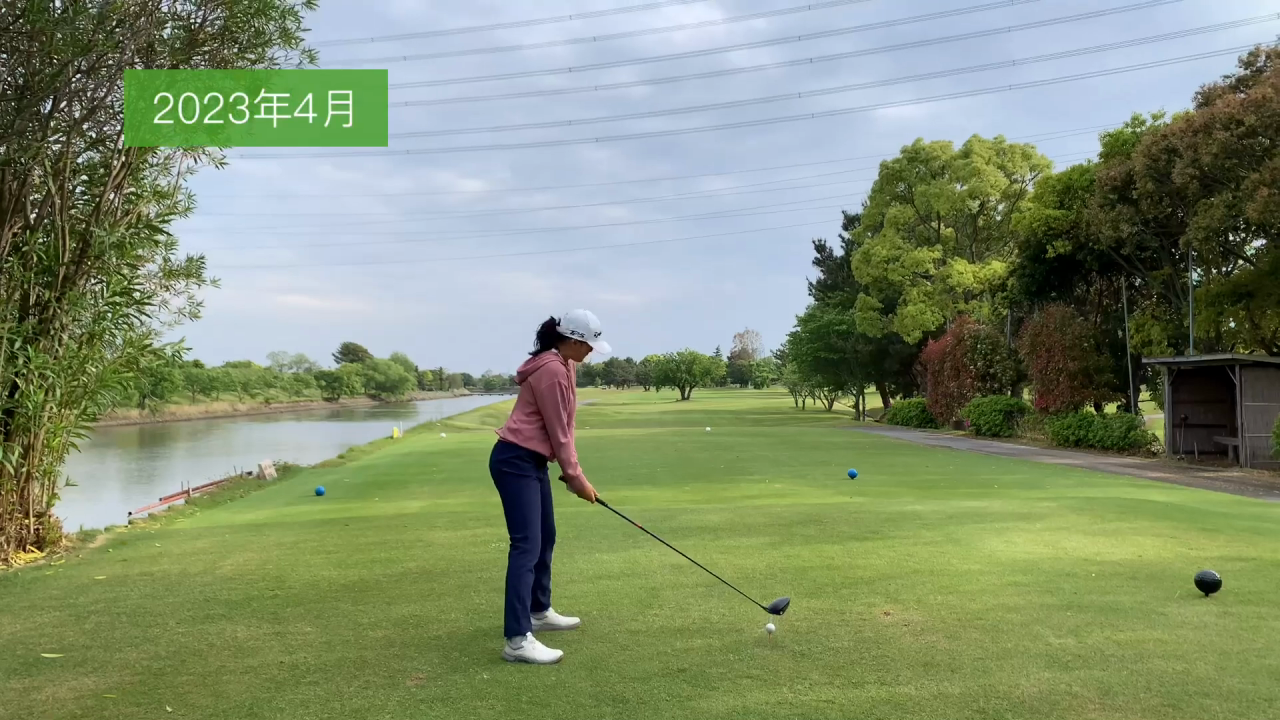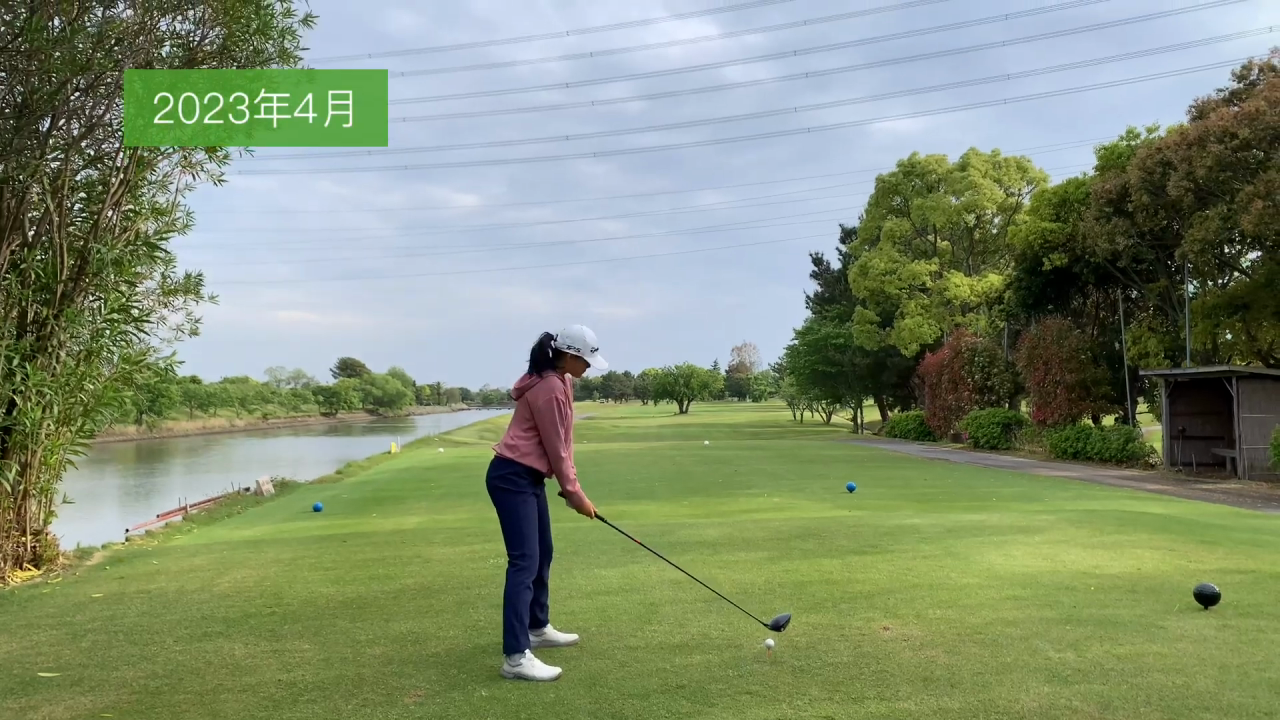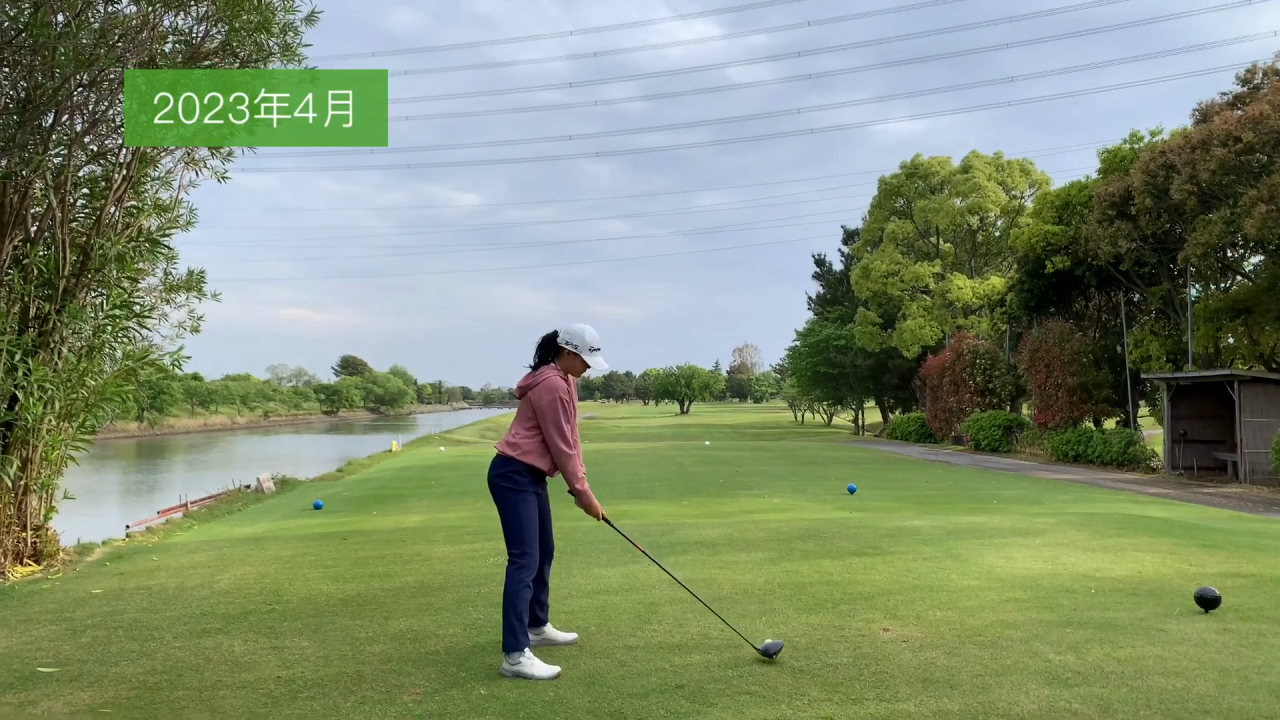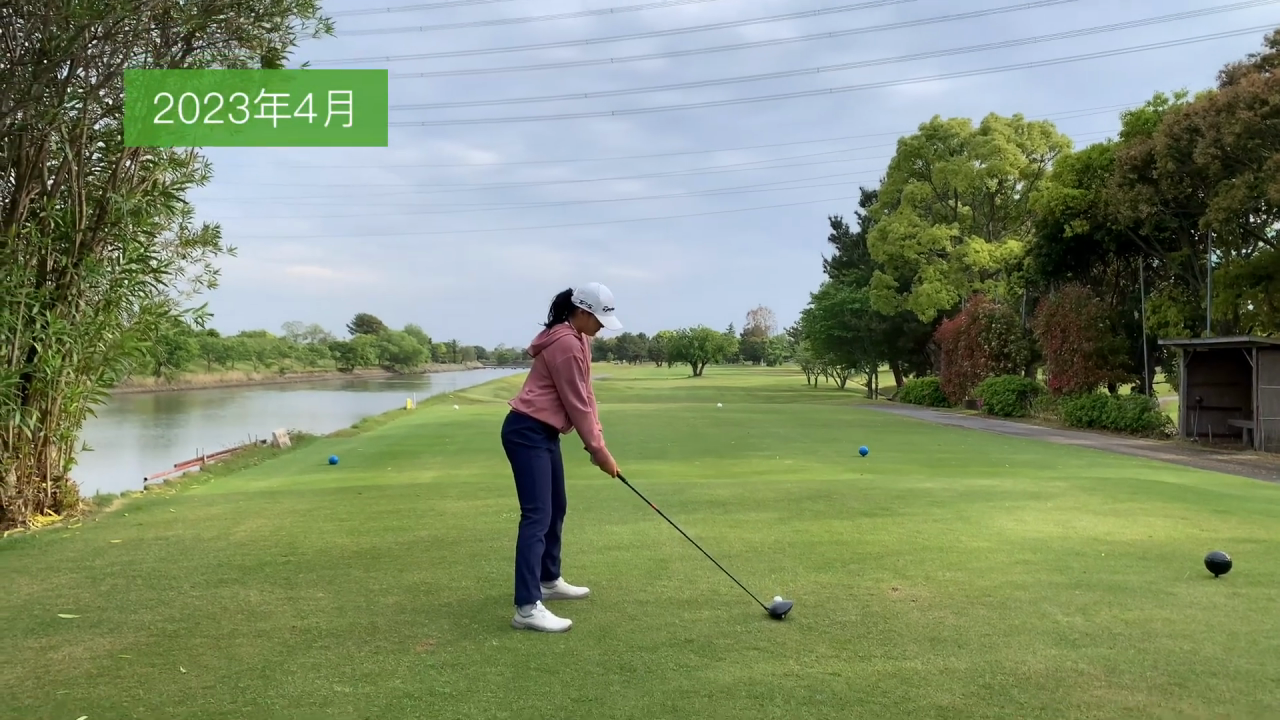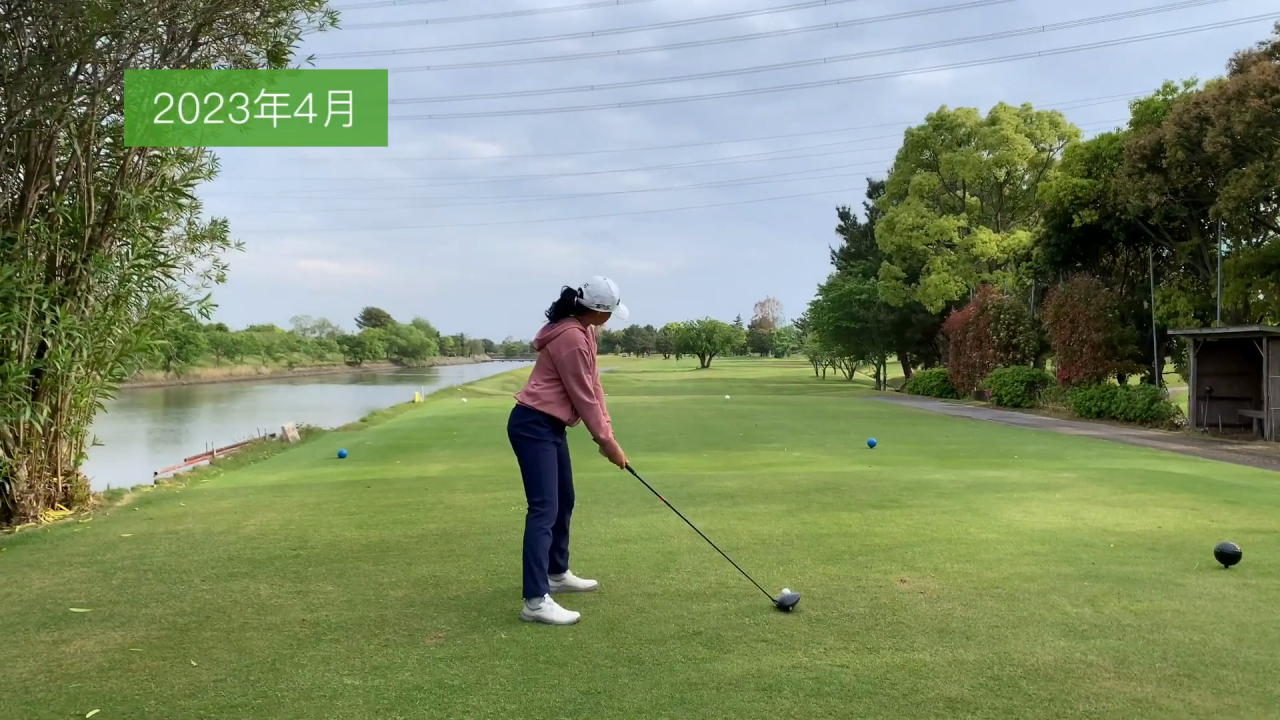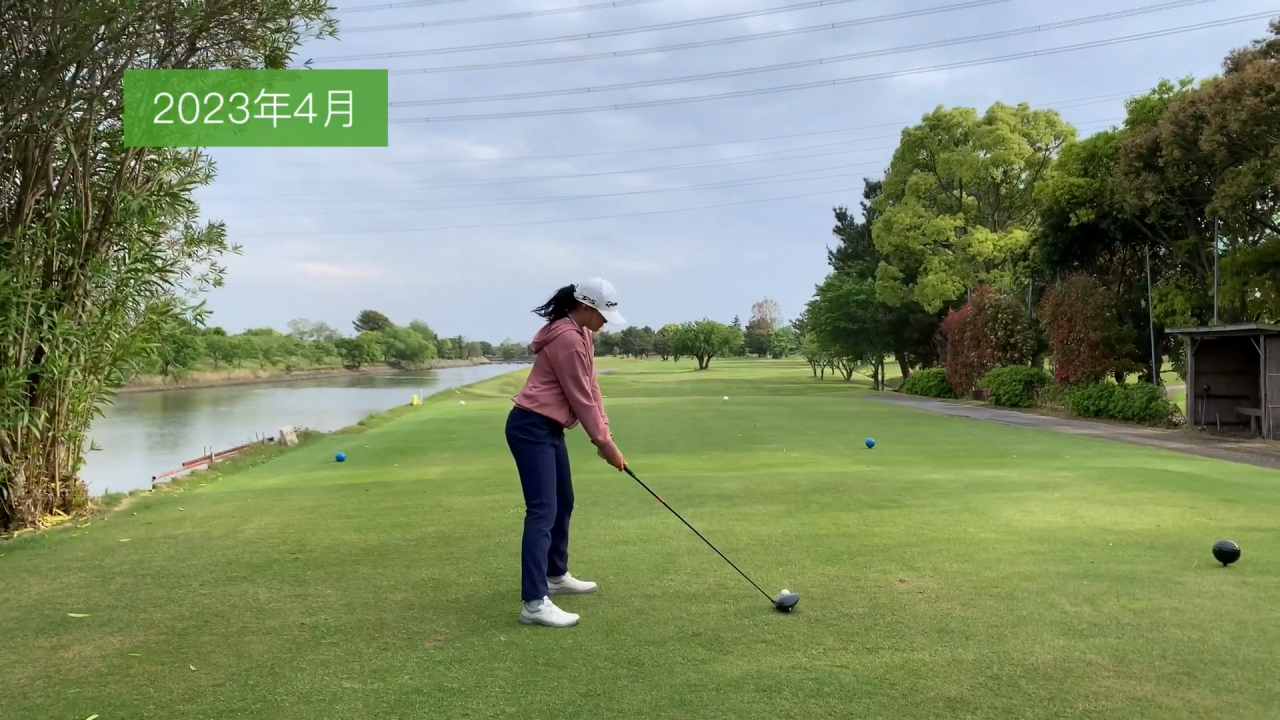
dt=0.7s
person 1, frame 1
left shoulder: (564, 366)
right shoulder: (551, 372)
left elbow: (565, 426)
right elbow: (557, 432)
left wrist: (574, 469)
right wrist: (576, 478)
left hip: (531, 460)
right hip: (515, 460)
left knee: (545, 537)
right knee: (526, 544)
left ankle: (539, 612)
right ankle: (517, 639)
person 1, frame 2
left shoulder: (559, 380)
right shoulder: (548, 388)
left elbow: (563, 441)
right elbow: (555, 448)
left wrist: (573, 484)
right wrist: (575, 494)
left hip: (529, 477)
right hip: (512, 477)
left knee: (542, 553)
right knee: (524, 561)
left ankle: (537, 628)
right ankle: (516, 657)
person 1, frame 3
left shoulder: (563, 379)
right shoulder: (552, 386)
left elbow: (571, 437)
right elbow: (561, 447)
left wrist: (582, 483)
right wrist: (583, 493)
left hip: (531, 475)
right hip: (514, 475)
left knee: (543, 552)
right knee: (524, 560)
left ankle: (537, 627)
right ankle: (515, 655)
person 1, frame 4
left shoulder: (577, 338)
right shoulder: (565, 345)
left elbow: (586, 395)
right elbow: (576, 405)
left wrist: (598, 439)
right wrist: (599, 451)
left hip: (544, 432)
right hip: (527, 432)
left knee: (556, 508)
right knee: (537, 515)
left ankle: (549, 581)
right ankle: (527, 607)
person 1, frame 5
left shoulder: (583, 331)
right shoulder: (571, 339)
left elbow: (594, 385)
right elbow: (583, 397)
left wrist: (607, 431)
right wrist: (607, 441)
left hip: (550, 425)
right hip: (533, 425)
left knee: (564, 500)
right knee: (544, 508)
left ankle: (557, 573)
right ankle: (535, 600)
person 1, frame 6
left shoulder: (580, 333)
right shoulder: (567, 340)
left elbow: (591, 388)
right elbow: (580, 399)
left wrist: (606, 433)
right wrist: (605, 444)
left hip: (549, 428)
right hip: (531, 427)
left knee: (563, 503)
right knee: (543, 511)
left ankle: (556, 576)
right ankle: (535, 603)
